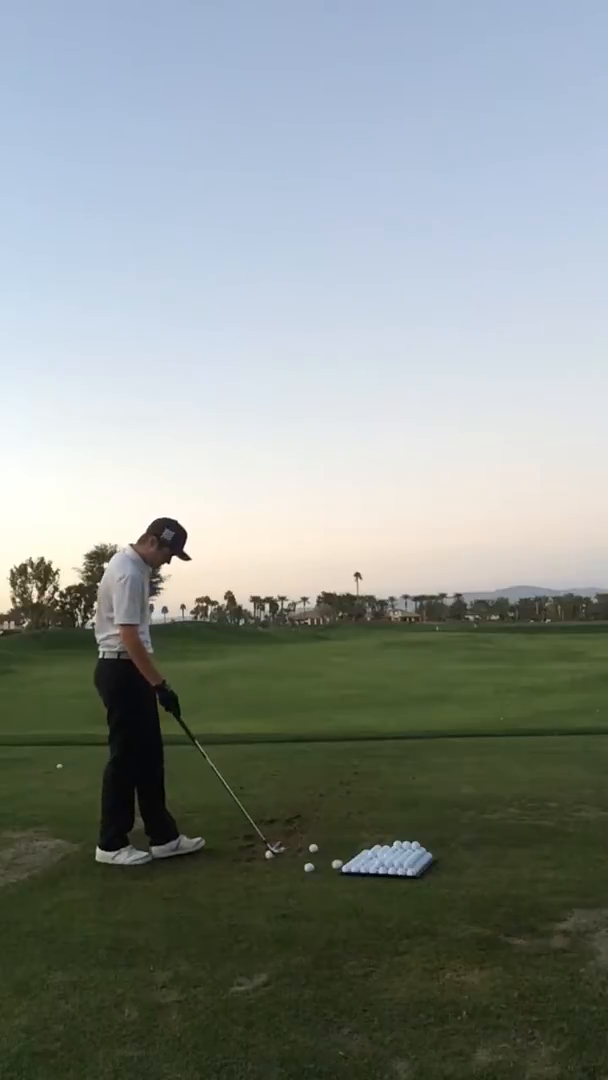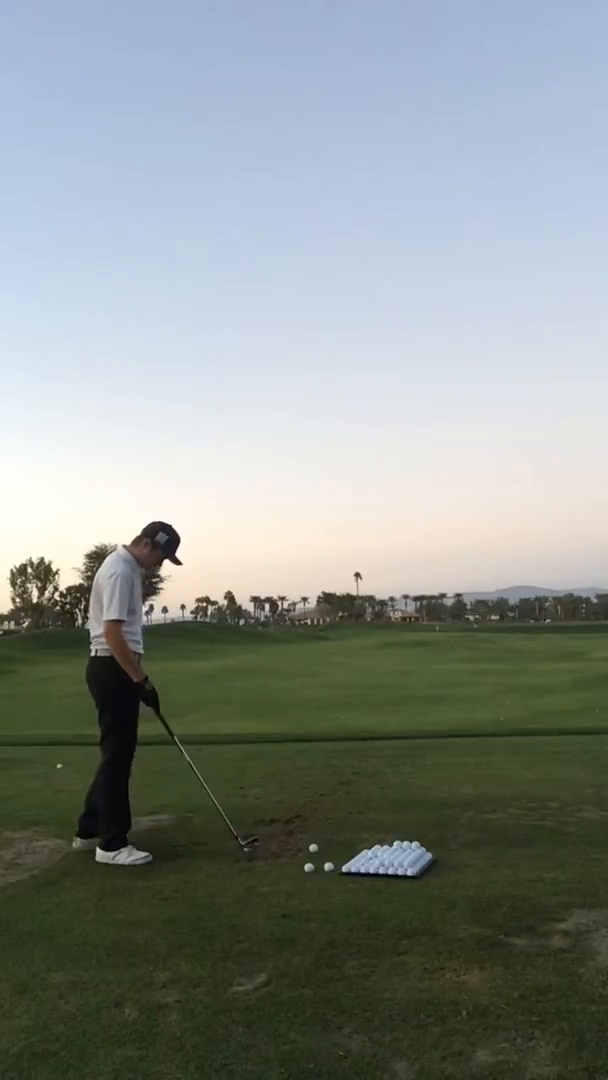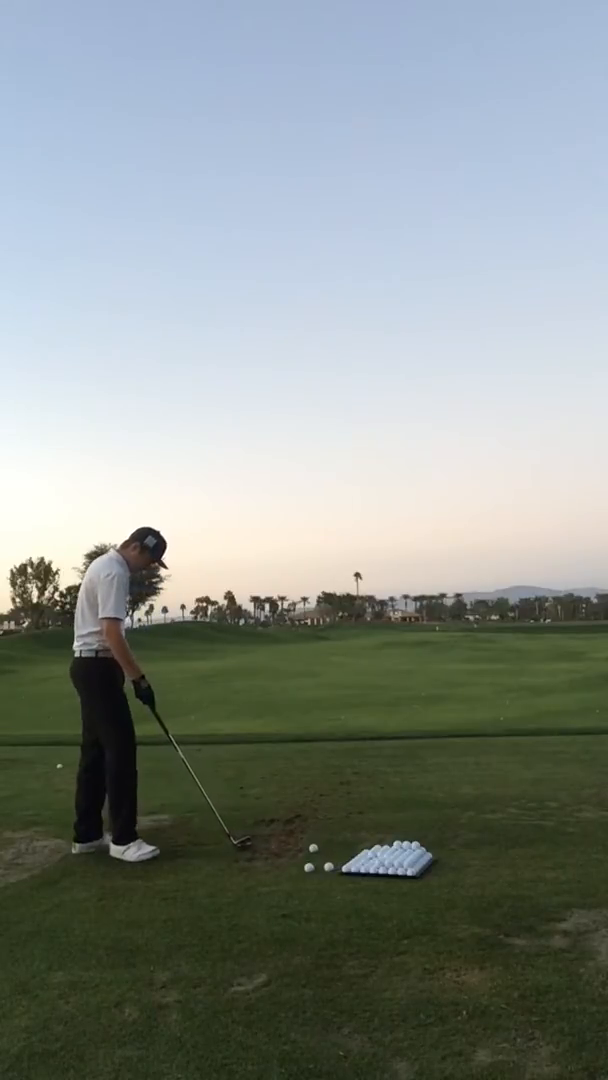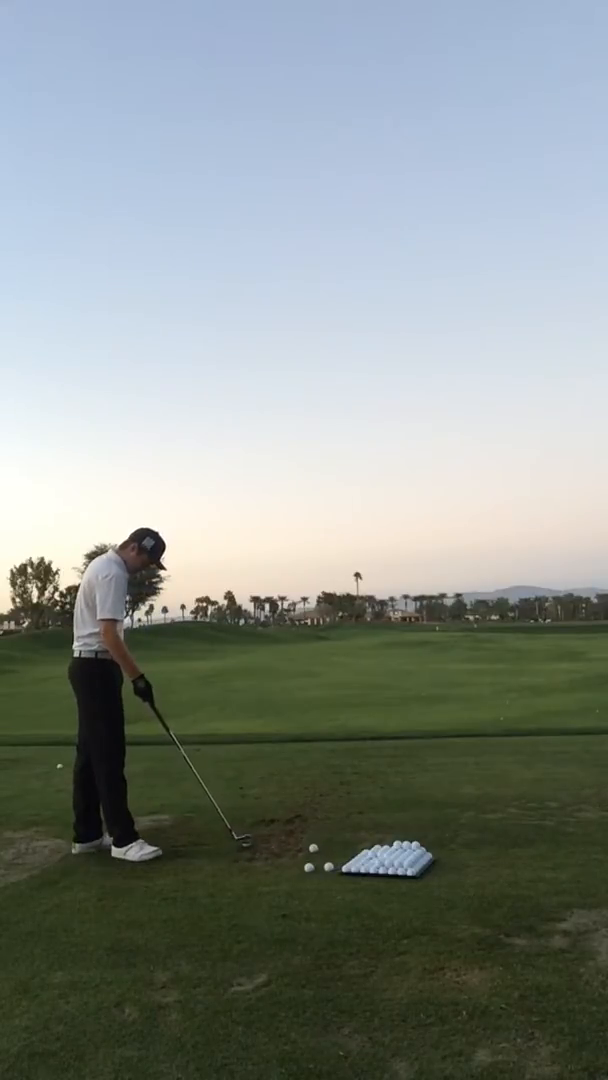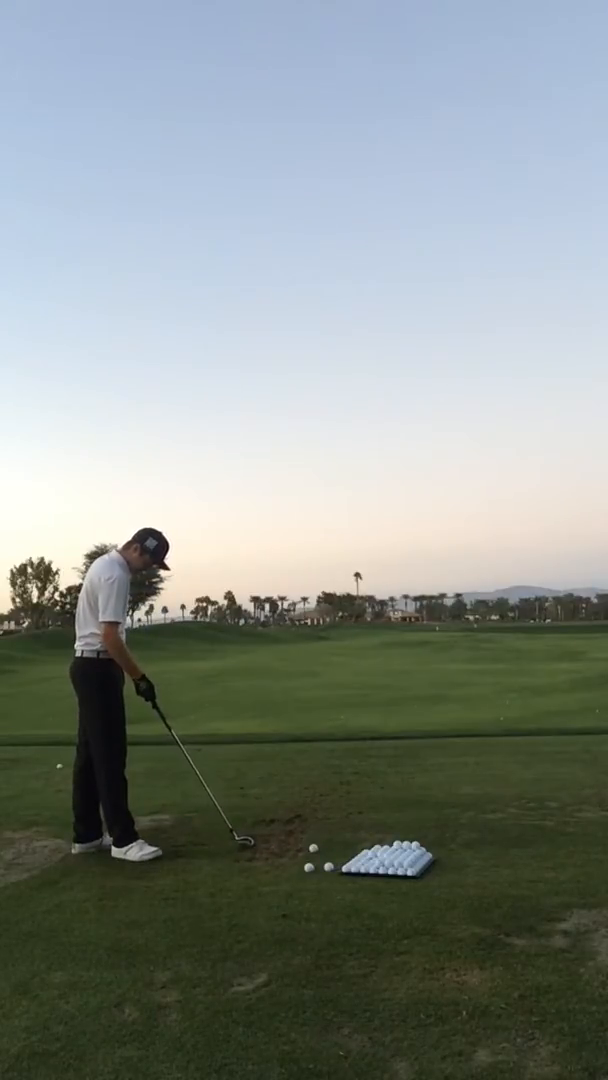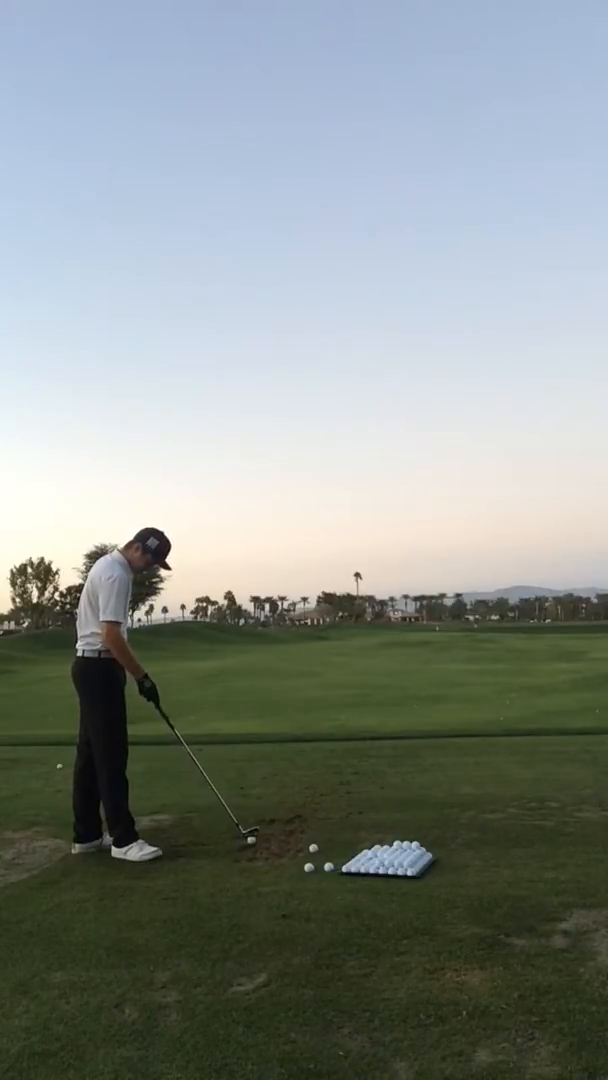
dt=0.7s
person 1, frame 1
left shoulder: (133, 565)
right shoulder: (128, 574)
right elbow: (129, 638)
right wrist: (160, 684)
left hip: (129, 670)
right hip: (122, 671)
left knee: (149, 755)
right knee: (126, 757)
left ankle: (163, 836)
right ankle: (111, 844)
person 1, frame 2
left shoulder: (126, 566)
right shoulder: (120, 572)
right elbow: (113, 633)
right wrist: (142, 680)
left hip: (115, 669)
right hip: (113, 670)
left knee: (118, 752)
right knee: (117, 754)
left ankle: (91, 828)
right ankle: (111, 843)
person 1, frame 3
left shoulder: (104, 565)
right shoulder: (114, 572)
right elbow: (112, 632)
right wrist: (138, 678)
left hip: (90, 665)
right hip: (98, 666)
left knee: (95, 751)
right knee: (121, 747)
left ankle: (86, 834)
right ankle: (123, 837)
person 1, frame 4
left shoulder: (102, 565)
right shoulder: (112, 573)
right elbow: (109, 633)
left wrist: (130, 673)
right wrist: (137, 676)
left hip: (88, 666)
right hip: (97, 668)
left knee: (91, 753)
right knee: (109, 754)
left ankle: (87, 834)
right ankle: (123, 839)
person 1, frame 5
left shoulder: (105, 564)
right shoulder: (115, 575)
right elbow: (110, 637)
right wrist: (139, 678)
left hip: (88, 665)
right hip: (98, 668)
left knee: (90, 753)
right knee: (110, 754)
left ankle: (86, 834)
right ankle: (122, 838)
person 1, frame 6
left shoulder: (107, 565)
right shoulder: (116, 575)
right elbow: (112, 636)
right wrist: (142, 677)
left hip: (90, 665)
right hip: (100, 668)
left knee: (91, 753)
right knee: (111, 754)
left ankle: (86, 834)
right ankle: (123, 838)
